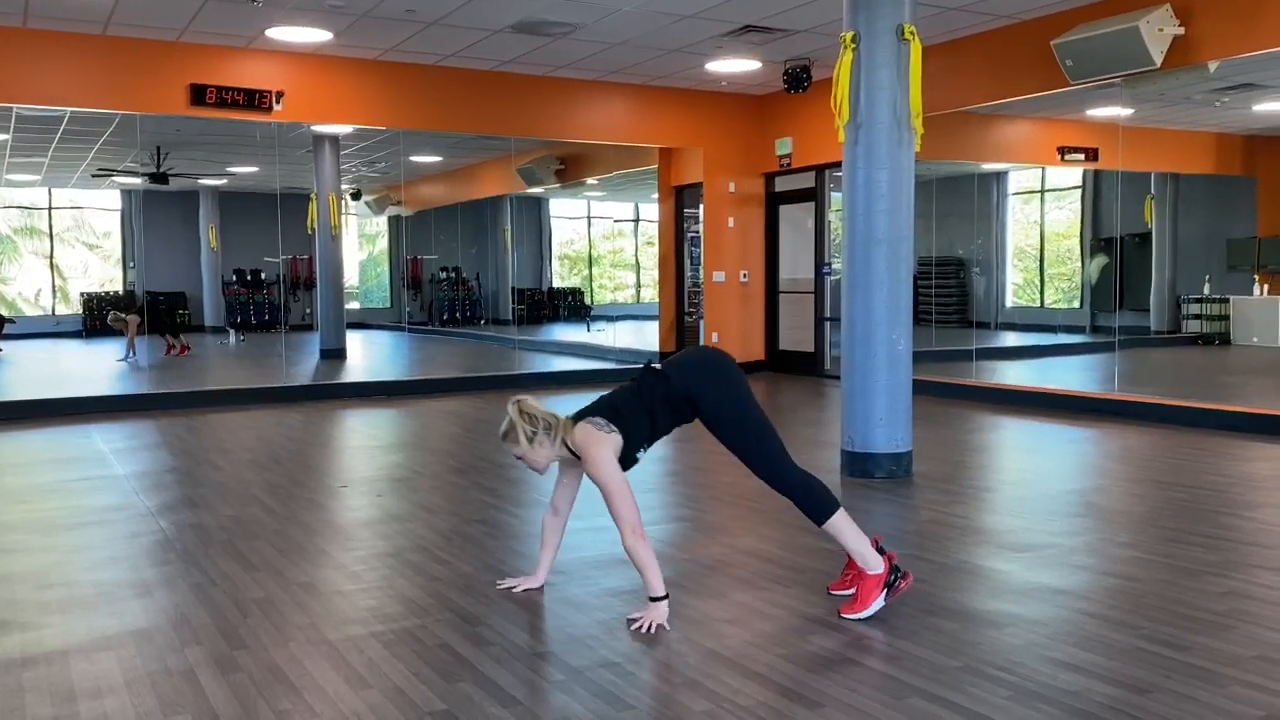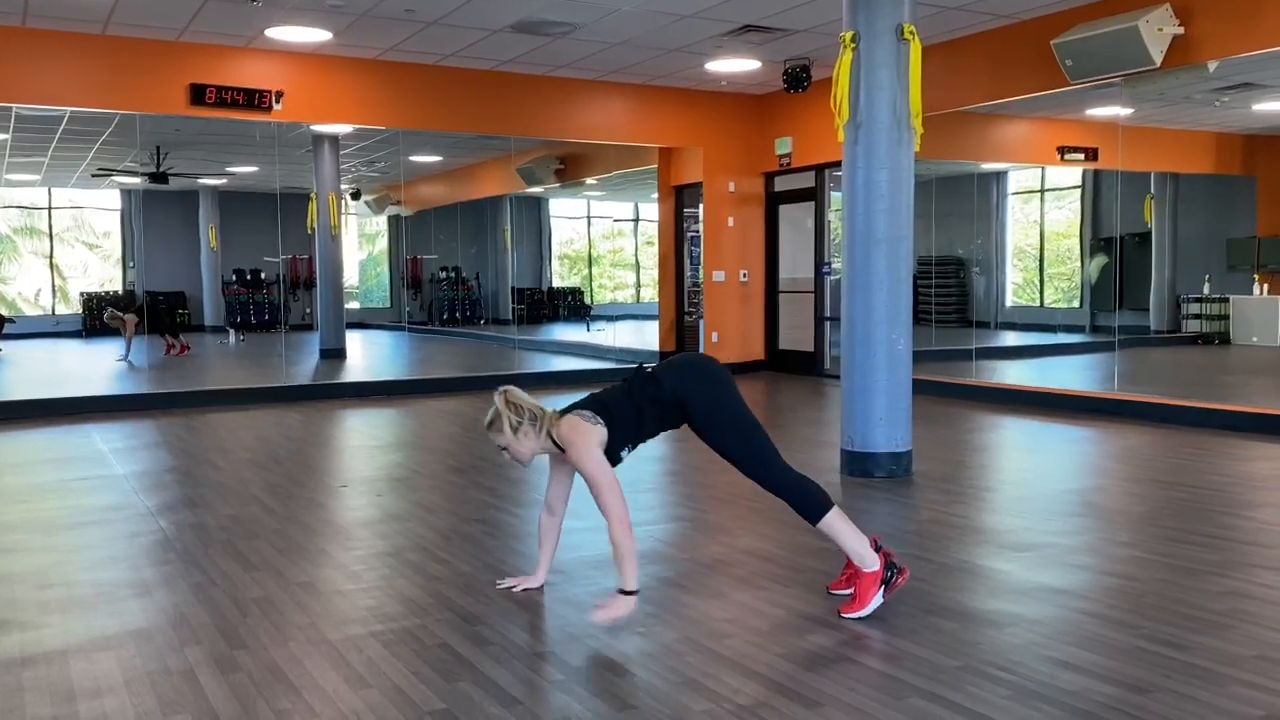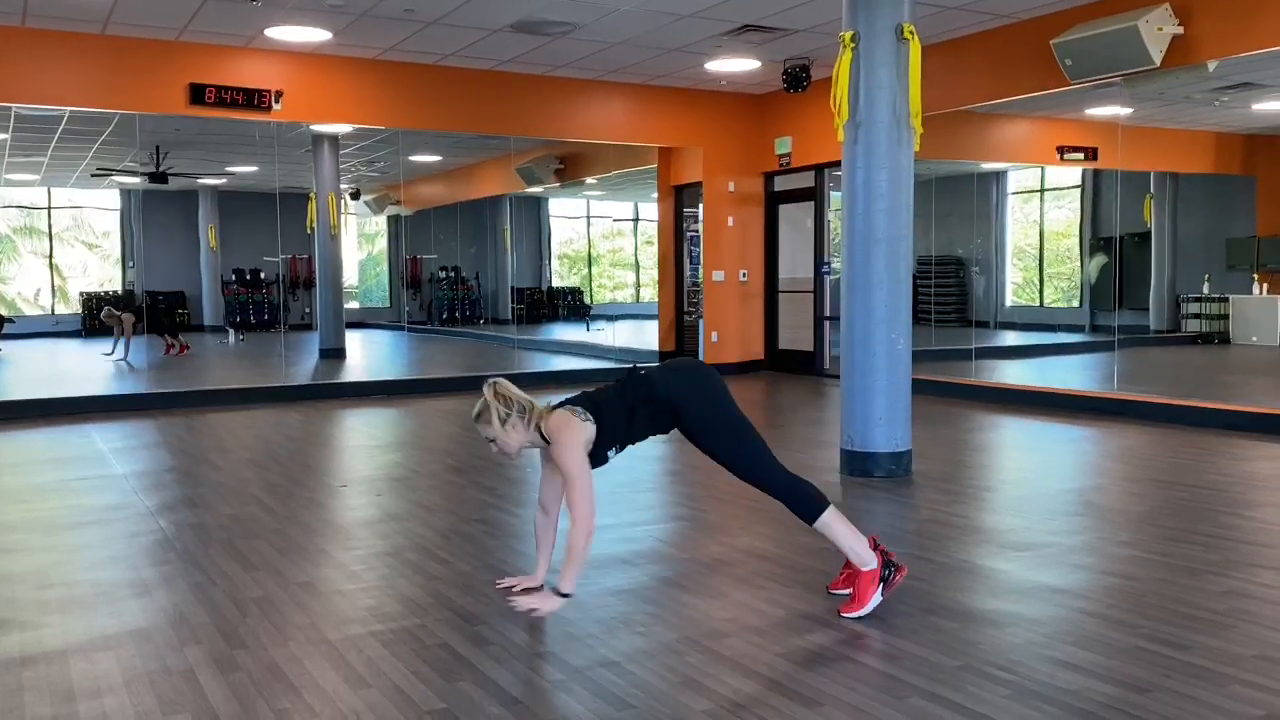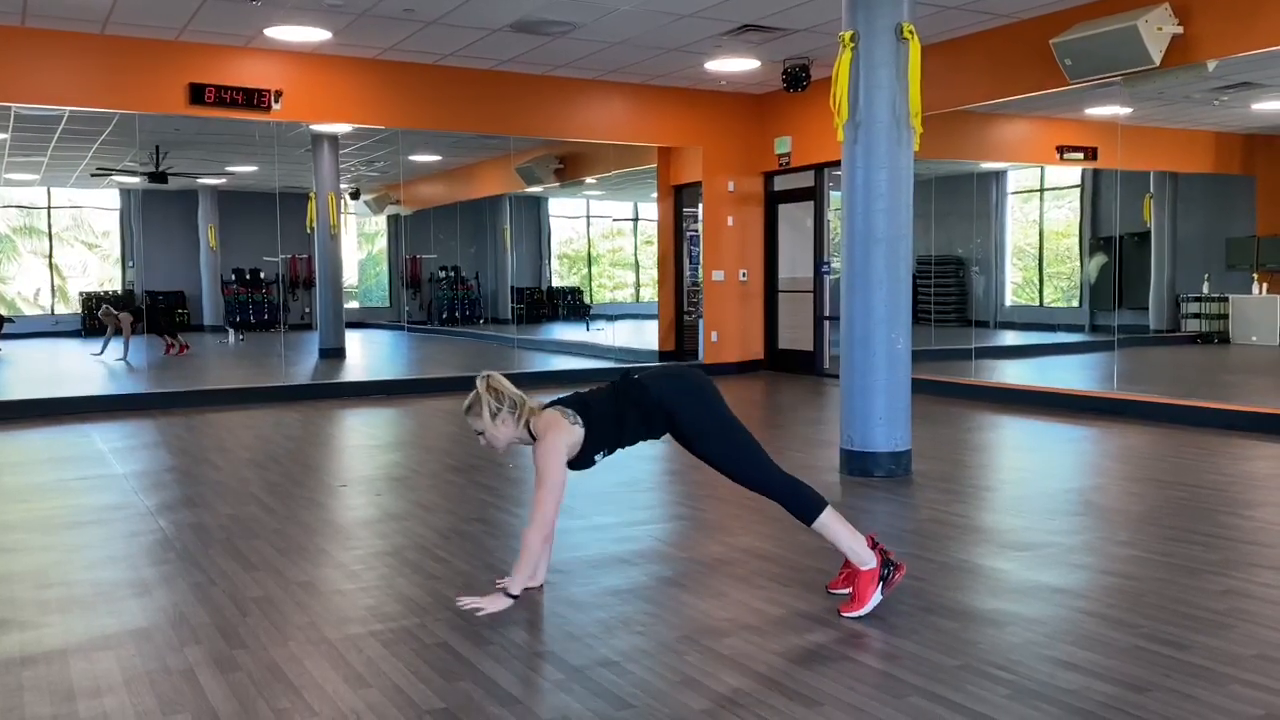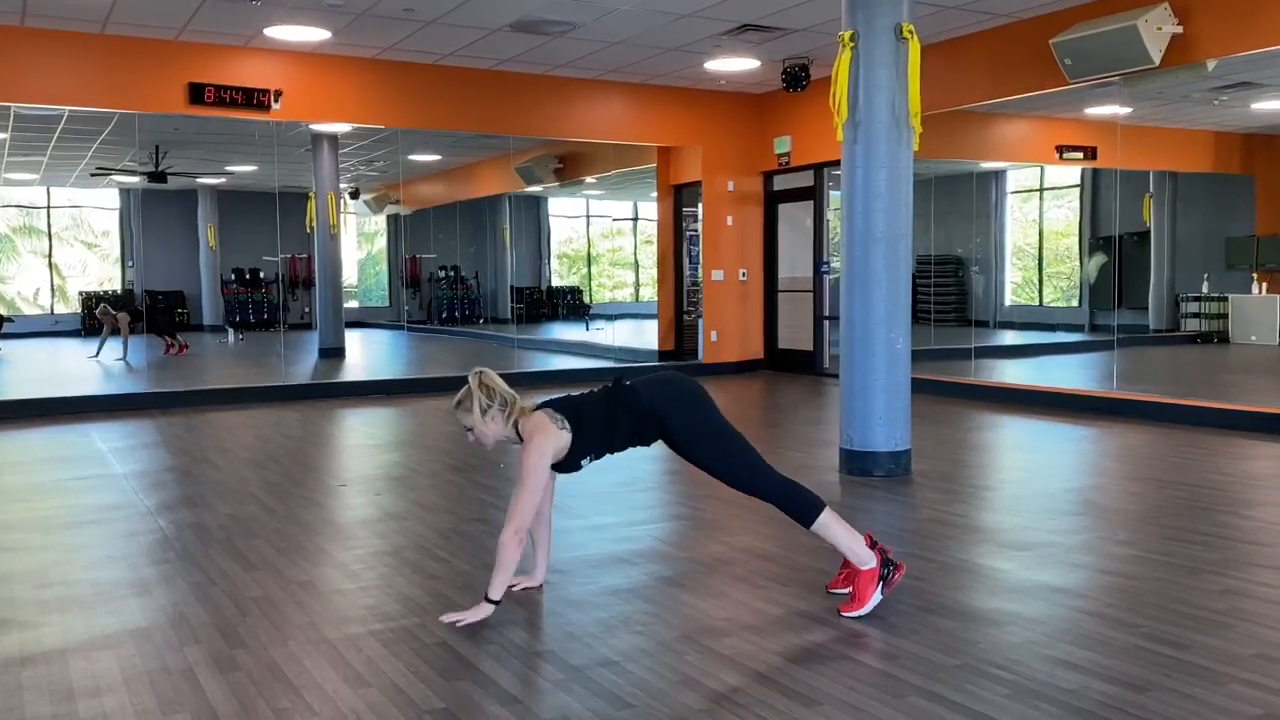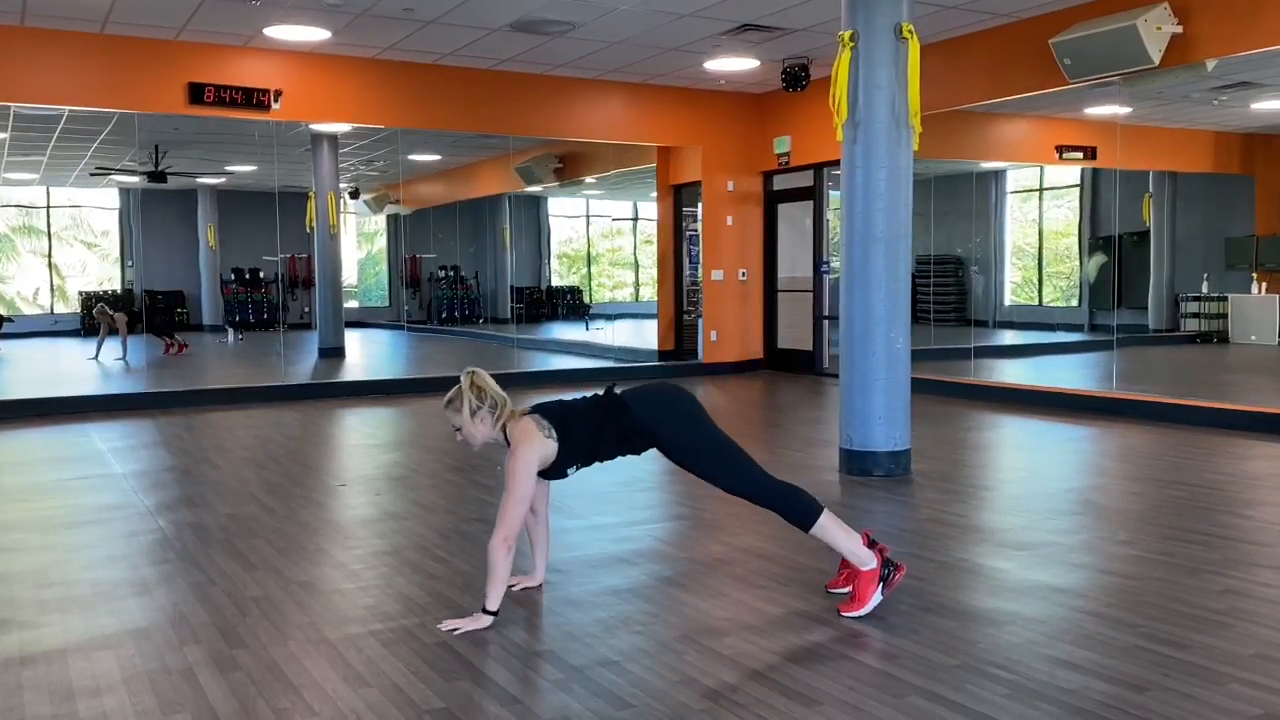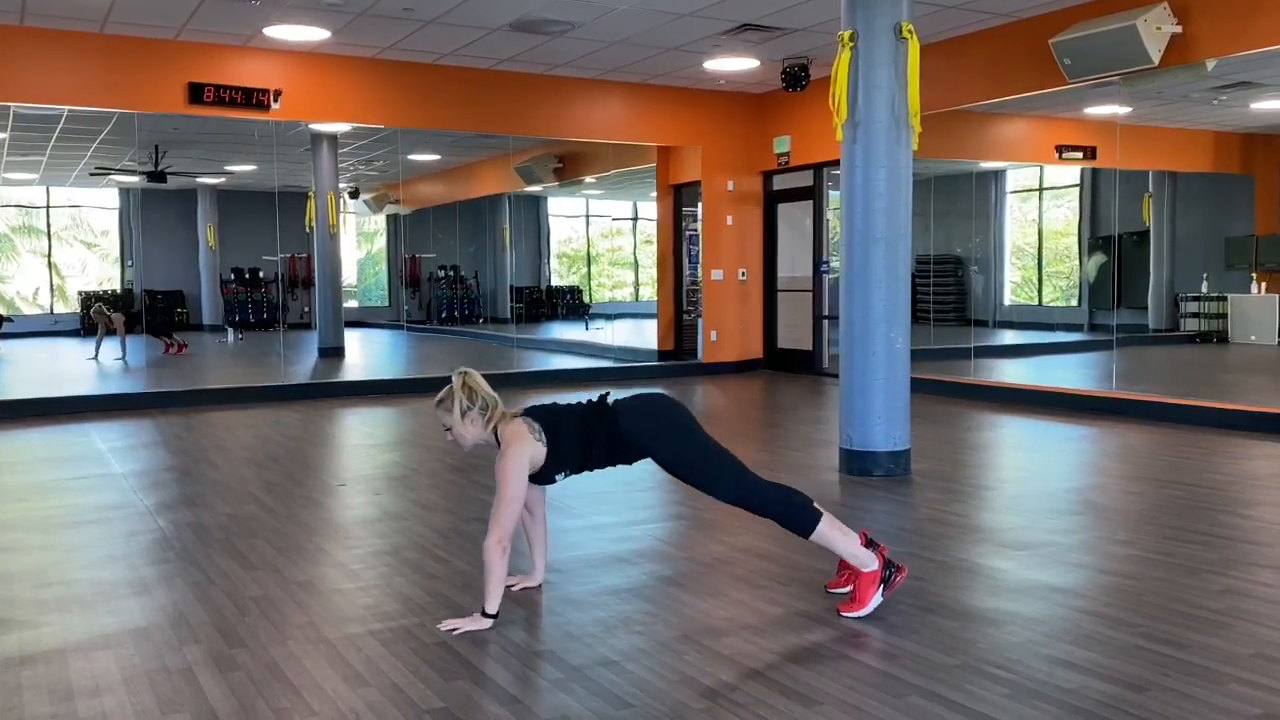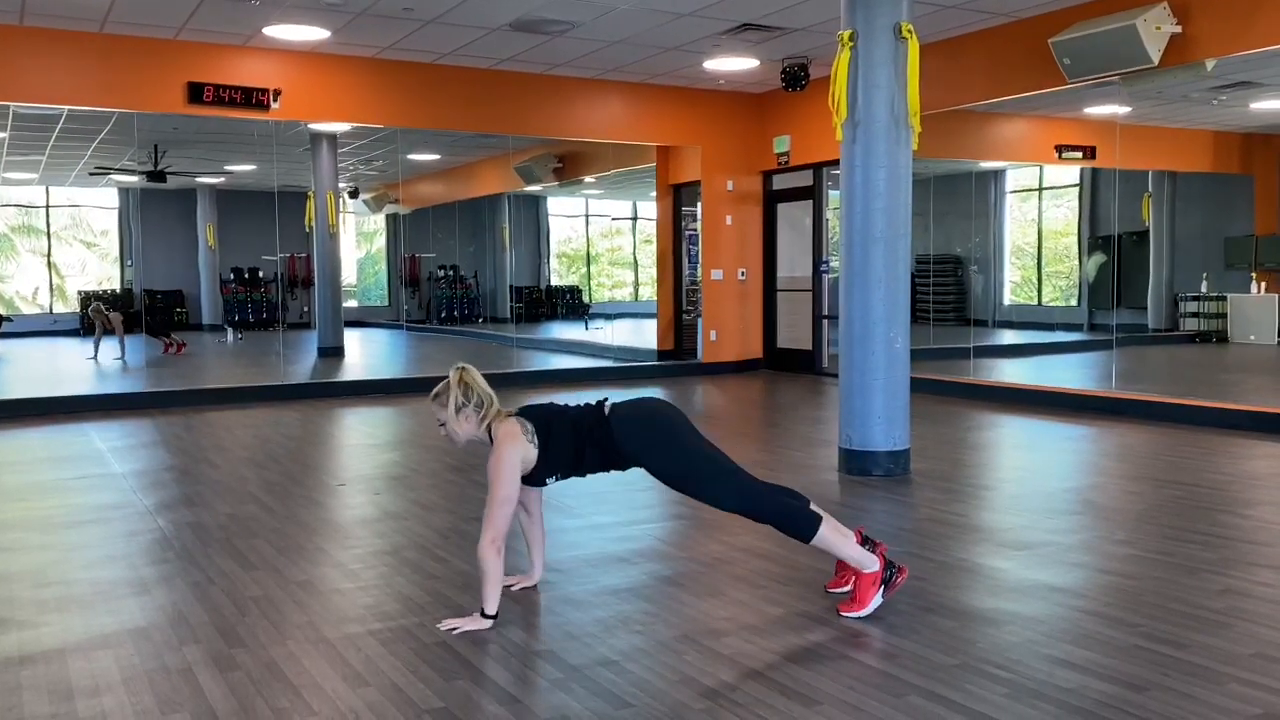
dt=0.1s
person 1, frame 1
left shoulder: (590, 446)
right shoulder: (570, 441)
left elbow: (633, 529)
right elbow: (557, 511)
left wrist: (659, 600)
right wrist: (540, 574)
left hip: (704, 380)
right hip: (690, 383)
left knee: (780, 471)
right knee: (777, 472)
left ankle: (877, 568)
right ankle: (864, 552)
person 1, frame 2
left shoulder: (575, 438)
right shoulder: (557, 435)
left elbow: (618, 518)
right elbow: (552, 509)
left wrist: (628, 591)
right wrist: (539, 574)
left hip: (694, 385)
right hip: (680, 388)
left knee: (772, 473)
right knee: (770, 473)
left ankle: (873, 566)
right ankle: (861, 550)
person 1, frame 3
left shoulder: (562, 434)
right shoulder: (547, 431)
left elbow: (583, 518)
right elbow: (548, 507)
left wrist: (562, 591)
right wrist: (538, 573)
left hip: (685, 392)
right hip: (674, 396)
left knee: (770, 476)
right knee: (764, 477)
left ankle: (871, 564)
right ankle: (860, 549)
person 1, frame 4
left shoulder: (549, 434)
right shoulder: (537, 428)
left elbow: (541, 522)
right elbow: (541, 511)
left wrist: (509, 592)
right wrist: (536, 574)
left hip: (678, 398)
right hip: (666, 401)
left knee: (766, 478)
right knee: (760, 478)
left ankle: (869, 562)
right ankle: (858, 548)
person 1, frame 5
left shoulder: (538, 437)
right shoulder: (531, 425)
left elbow: (516, 526)
right elbow: (540, 506)
left wrist: (489, 602)
right wrist: (538, 571)
left hip: (668, 404)
right hip: (657, 404)
left knee: (763, 481)
right knee: (757, 482)
left ankle: (870, 564)
right ankle: (859, 546)
person 1, frame 6
left shoulder: (524, 443)
right shoulder: (520, 428)
left elbow: (504, 536)
right elbow: (536, 508)
left wrist: (487, 611)
right wrist: (538, 572)
left hip: (658, 416)
right hip: (649, 413)
left knee: (759, 487)
right knee: (755, 486)
left ankle: (869, 563)
right ankle: (857, 544)
person 1, frame 7
left shoulder: (514, 447)
right shoulder: (517, 428)
left elbow: (498, 538)
right elbow: (533, 503)
left wrist: (487, 613)
right wrist: (538, 571)
left hip: (647, 426)
right hip: (647, 417)
left knee: (751, 494)
right knee: (750, 487)
left ankle: (871, 565)
right ankle: (856, 543)
person 1, frame 8
left shoulder: (505, 446)
right shoulder: (511, 427)
left elbow: (491, 539)
right elbow: (529, 503)
left wrist: (486, 613)
right wrist: (535, 570)
left hip: (643, 435)
right hip: (643, 421)
left knee: (749, 499)
right knee: (750, 491)
left ankle: (870, 566)
right ankle: (855, 543)
